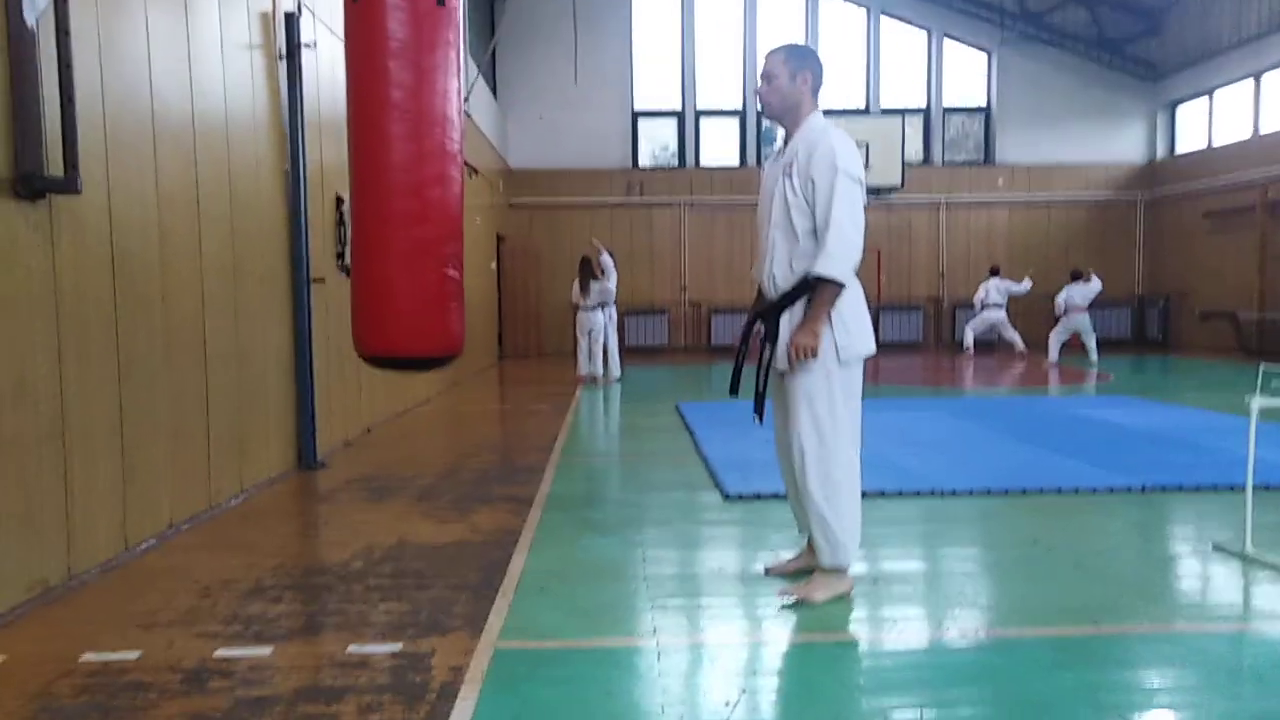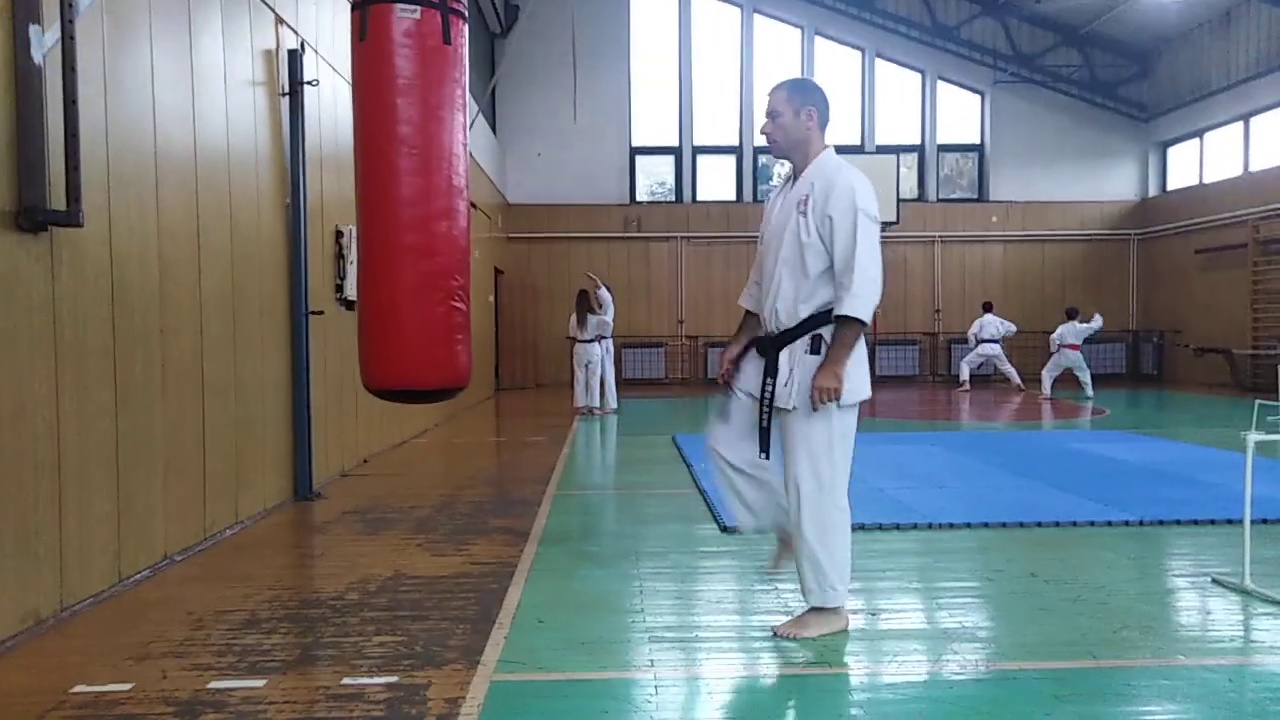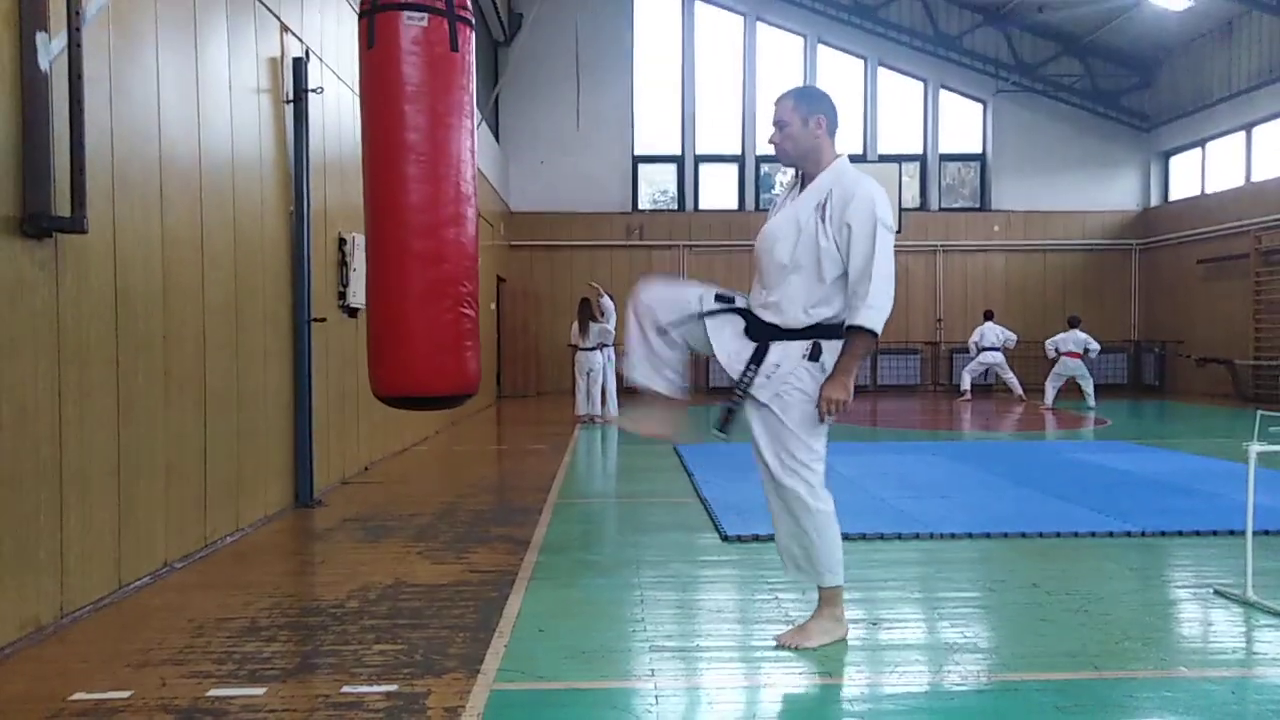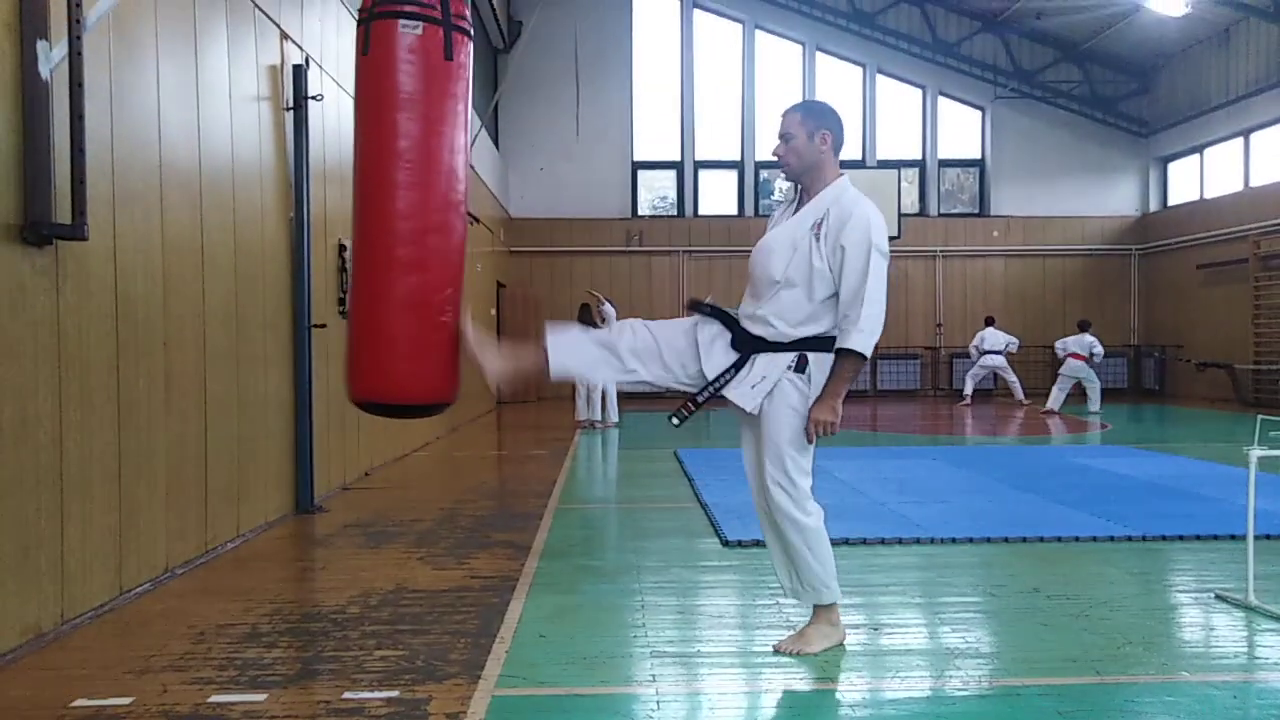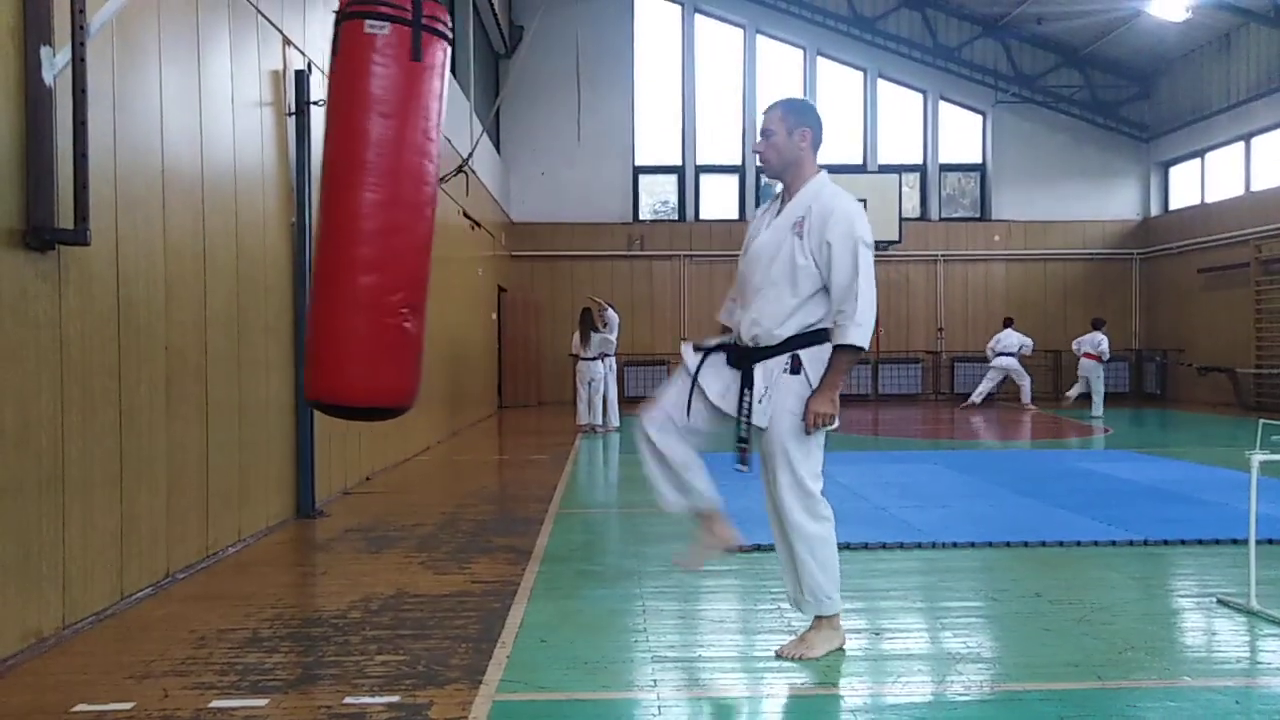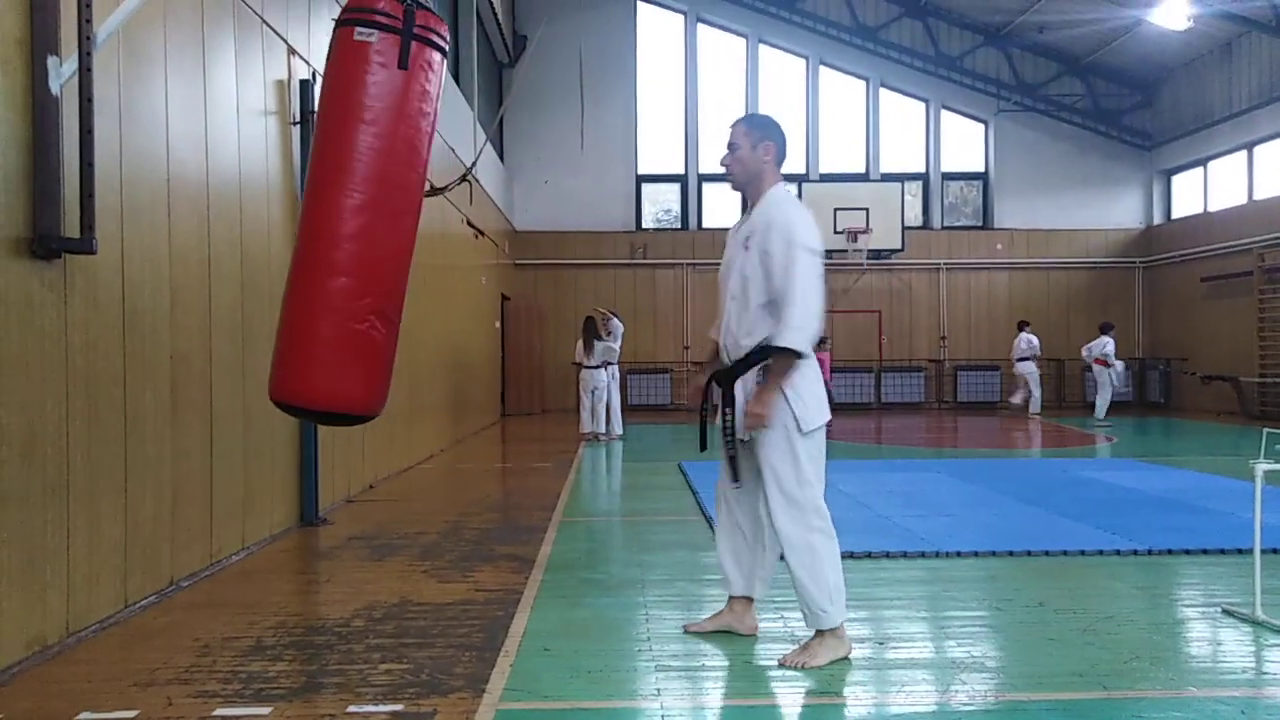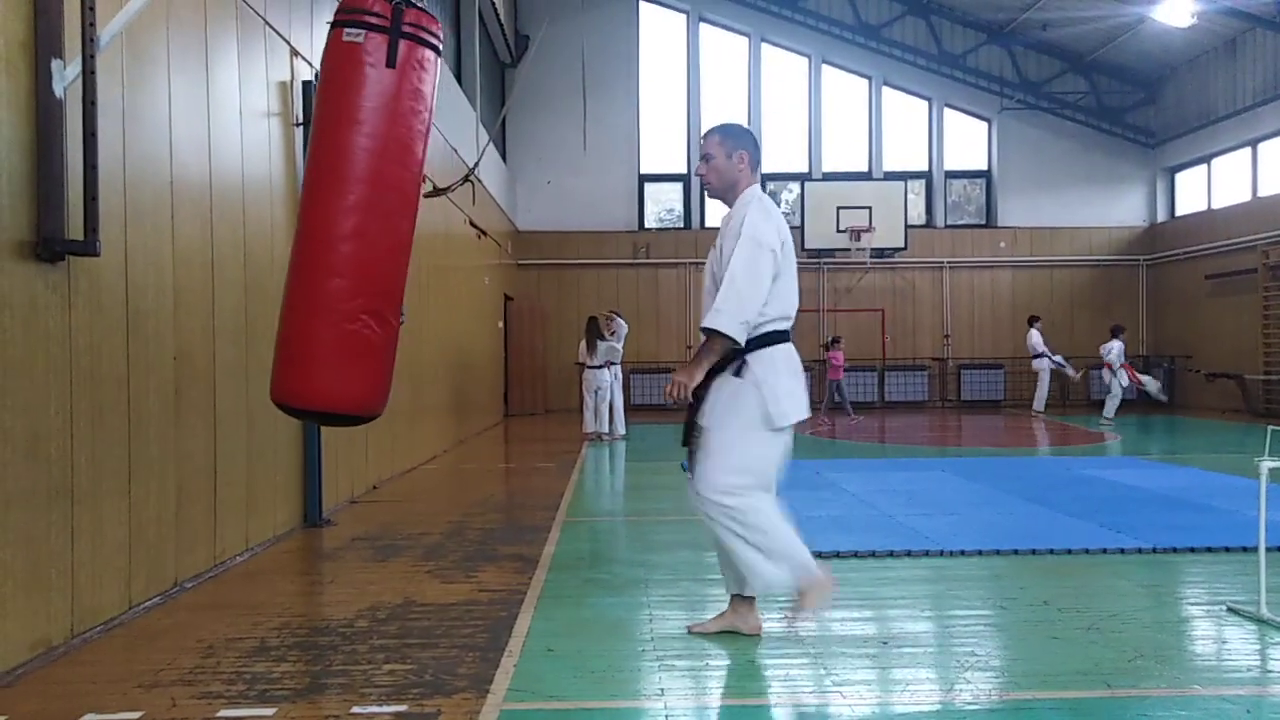
dt=0.2s
person 1, frame 1
left shoulder: (829, 147)
right shoulder: (783, 157)
left elbow: (842, 246)
left wrist: (812, 322)
right wrist: (762, 315)
left hip: (823, 321)
right hip: (789, 319)
left knee: (821, 442)
right knee: (794, 442)
left ankle: (836, 565)
right ankle: (817, 545)
person 1, frame 2
left shoulder: (844, 185)
right shoulder: (784, 192)
left elbow: (863, 285)
left wrist: (834, 363)
right wrist: (741, 342)
left hip: (819, 356)
right hip: (778, 352)
left knee: (815, 482)
right knee: (729, 443)
left ankle: (828, 606)
right ankle: (789, 534)
person 1, frame 3
left shoulder: (860, 195)
right shoulder: (791, 195)
left elbow: (874, 296)
left wrist: (843, 375)
right wrist: (734, 326)
left hip: (803, 360)
right hip: (752, 333)
left knee: (794, 478)
right knee: (654, 298)
left ankle: (830, 609)
right ankle: (662, 400)
person 1, frame 4
left shoulder: (858, 217)
right shoulder: (789, 209)
left elbow: (864, 321)
left wrist: (832, 398)
left hip: (785, 374)
right hip: (731, 345)
left knee: (785, 495)
right knee: (629, 343)
left ankle: (826, 617)
right ankle: (511, 362)
person 1, frame 5
left shoulder: (837, 211)
right shoulder: (768, 212)
left elbow: (856, 310)
left wrist: (828, 389)
right wrist: (721, 346)
left hip: (792, 374)
right hip: (739, 361)
left knee: (795, 498)
right knee: (662, 424)
left ankle: (826, 622)
right ankle: (713, 523)
person 1, frame 6
left shoulder: (786, 220)
right shoulder: (750, 223)
left elbow: (799, 318)
left wrist: (766, 390)
right wrist: (715, 369)
left hip: (777, 385)
right hip: (745, 379)
left knee: (795, 509)
right knee: (739, 499)
left ankle: (831, 632)
right ankle: (741, 607)
person 1, frame 7
left shoulder: (754, 218)
right shoulder: (747, 219)
left elbow: (738, 306)
left wrist: (695, 366)
left hip: (756, 377)
right hip: (744, 375)
left knee: (723, 490)
right knee: (722, 486)
left ankle: (806, 577)
right ankle: (743, 607)
